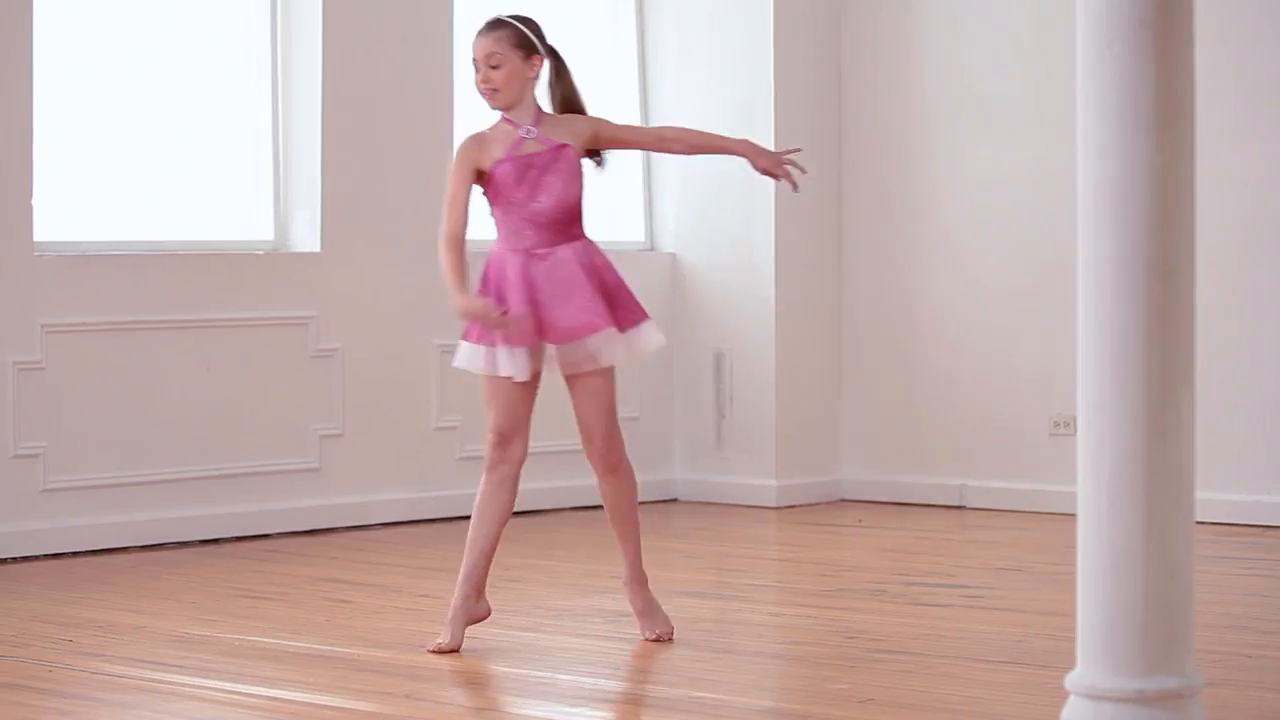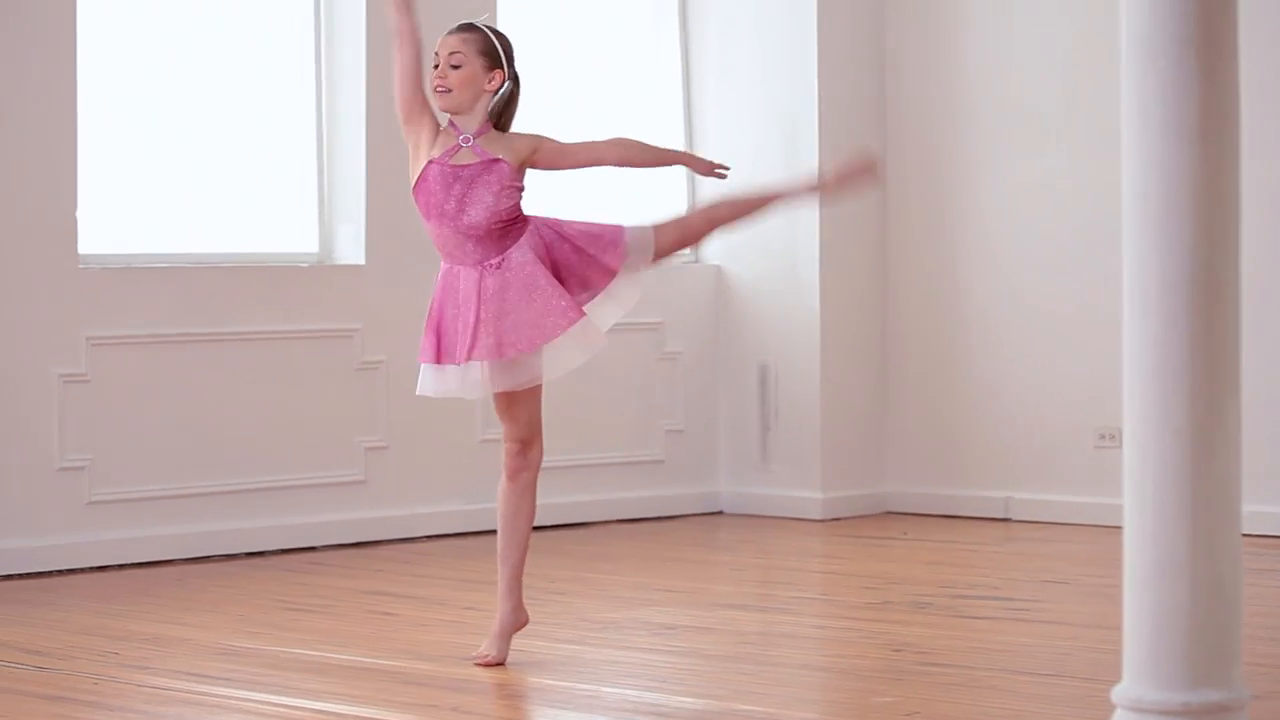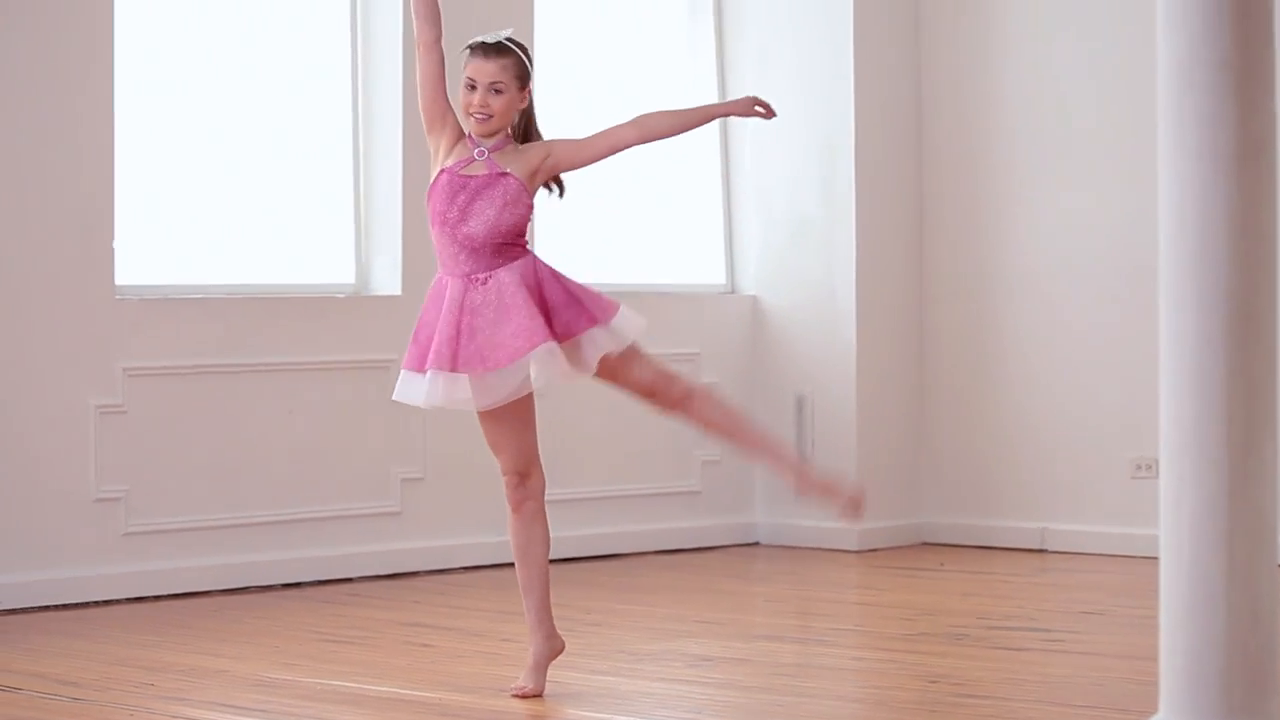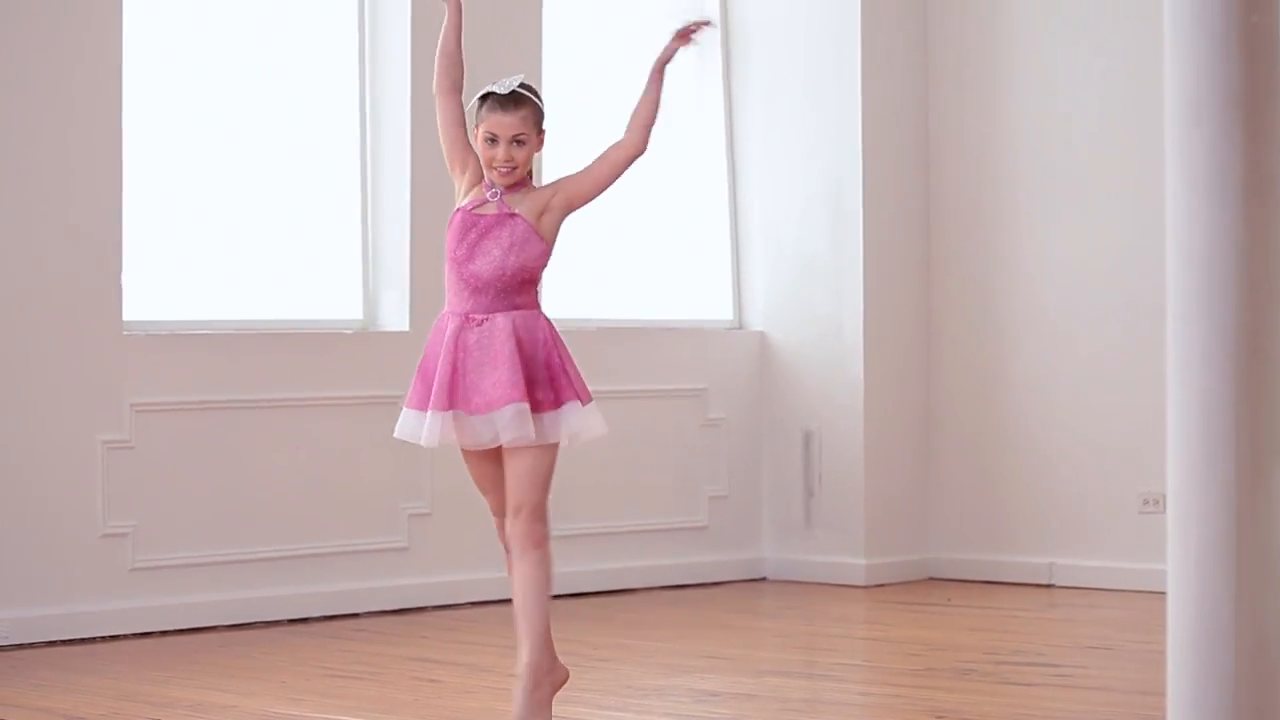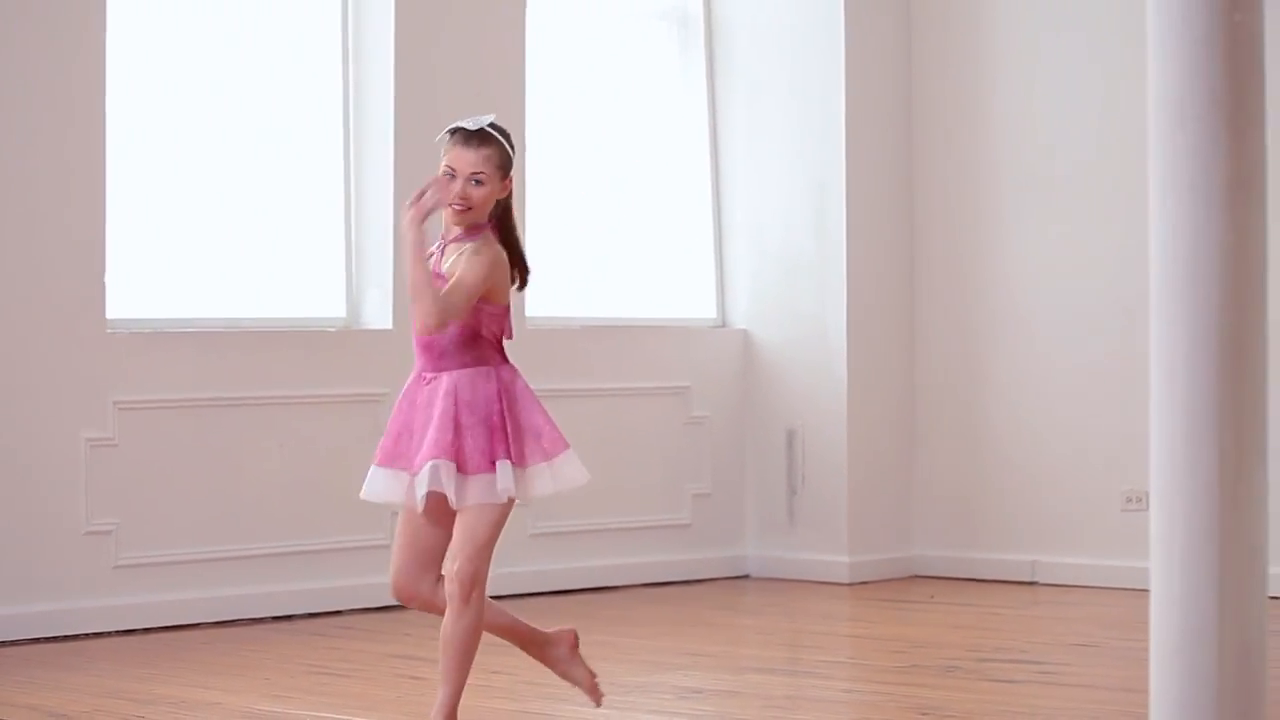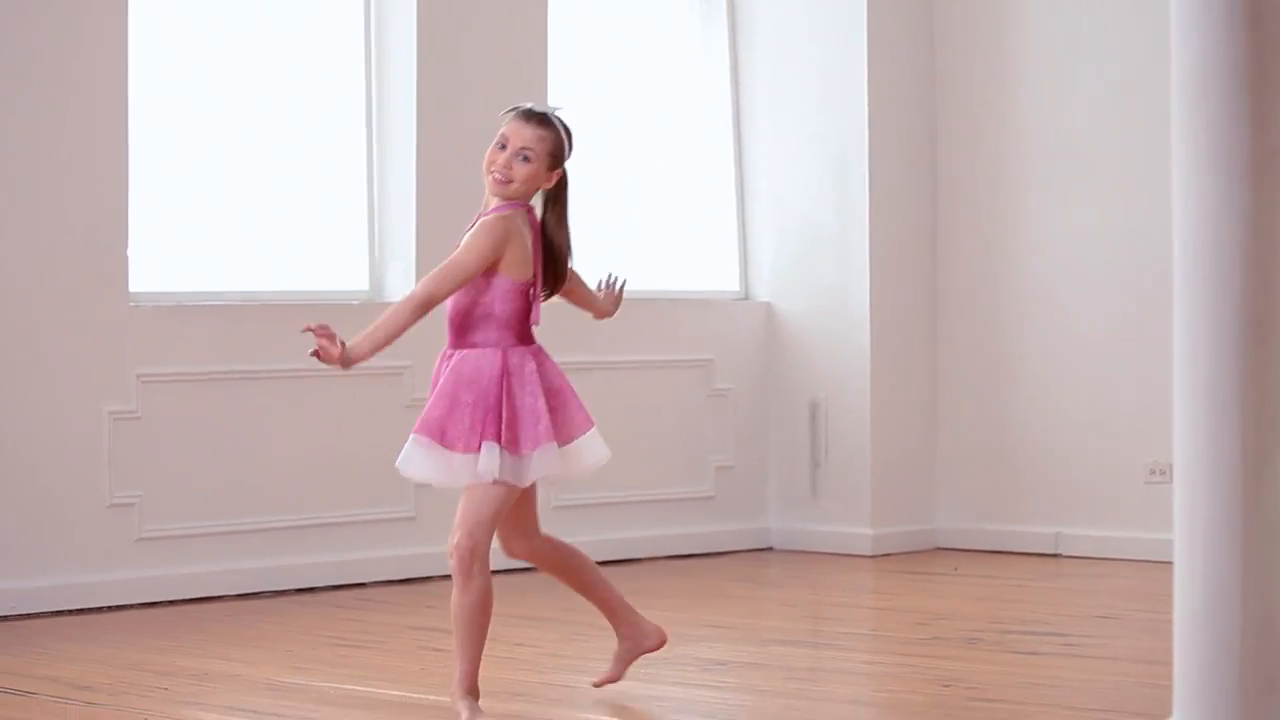
dt=0.4s
person 1, frame 1
left shoulder: (576, 129)
right shoulder: (476, 150)
left elbow: (664, 137)
right elbow: (450, 235)
left wrist: (749, 148)
right wrist: (462, 297)
left hip: (578, 290)
right hip: (513, 297)
left knee: (604, 449)
right knee: (503, 448)
left ankle: (638, 588)
right ankle: (468, 597)
person 1, frame 2
left shoulder: (513, 149)
right shoulder: (420, 137)
left elbow: (610, 149)
left wrist: (681, 156)
left hip: (545, 270)
right hip: (482, 304)
left knee: (677, 233)
right knee: (521, 449)
left ankle: (809, 189)
right ankle: (509, 607)
person 1, frame 3
left shoulder: (534, 158)
right shoulder: (445, 143)
left elbow: (631, 130)
left wrist: (719, 107)
left hip: (533, 302)
right hip: (470, 319)
left knee: (669, 389)
right knee: (520, 480)
left ankle: (799, 471)
right ankle: (541, 635)
person 1, frame 4
left shoulder: (551, 201)
right shoulder: (468, 185)
left elbow: (628, 148)
right elbow: (445, 93)
left wrist: (662, 64)
left hip: (525, 358)
right hip: (465, 360)
left knee: (527, 523)
right knee: (510, 522)
person 1, frame 5
left shoulder: (483, 257)
right shoulder: (450, 245)
left elbow: (430, 320)
left wrist: (412, 229)
left hip: (483, 418)
right hip: (435, 416)
left knee: (463, 578)
right knee: (410, 584)
right ankle: (549, 644)
person 1, frame 6
left shoulder: (500, 226)
right shoulder: (529, 234)
left elbow: (424, 298)
right elbow: (599, 306)
left wrist: (354, 351)
right wrist: (606, 299)
left hip: (502, 391)
right hip: (476, 392)
left knee: (466, 548)
right knee: (524, 542)
right ankle: (634, 627)
